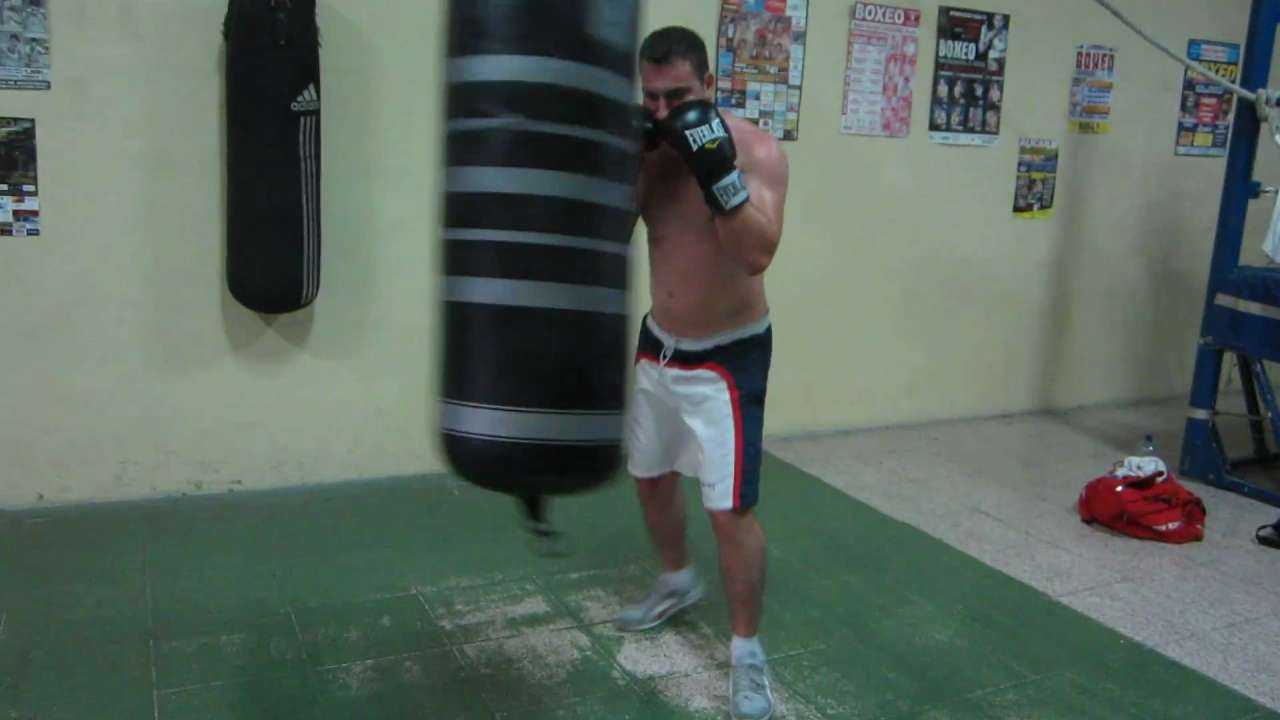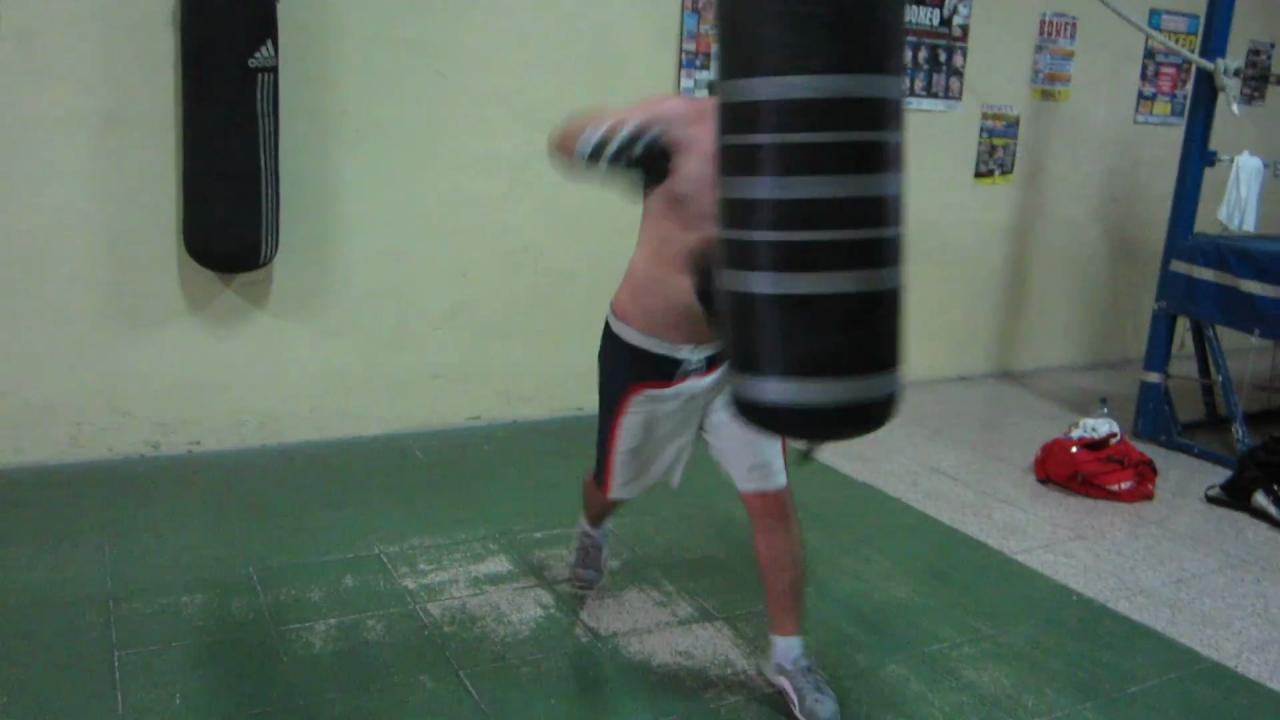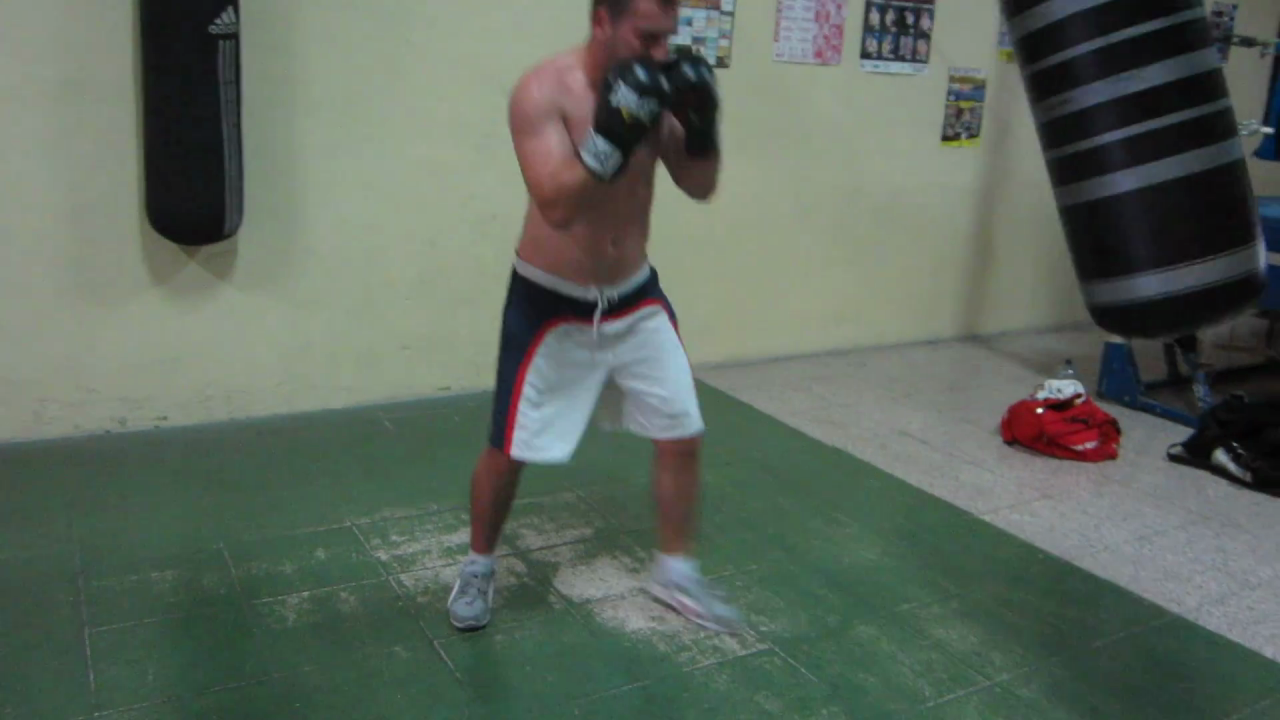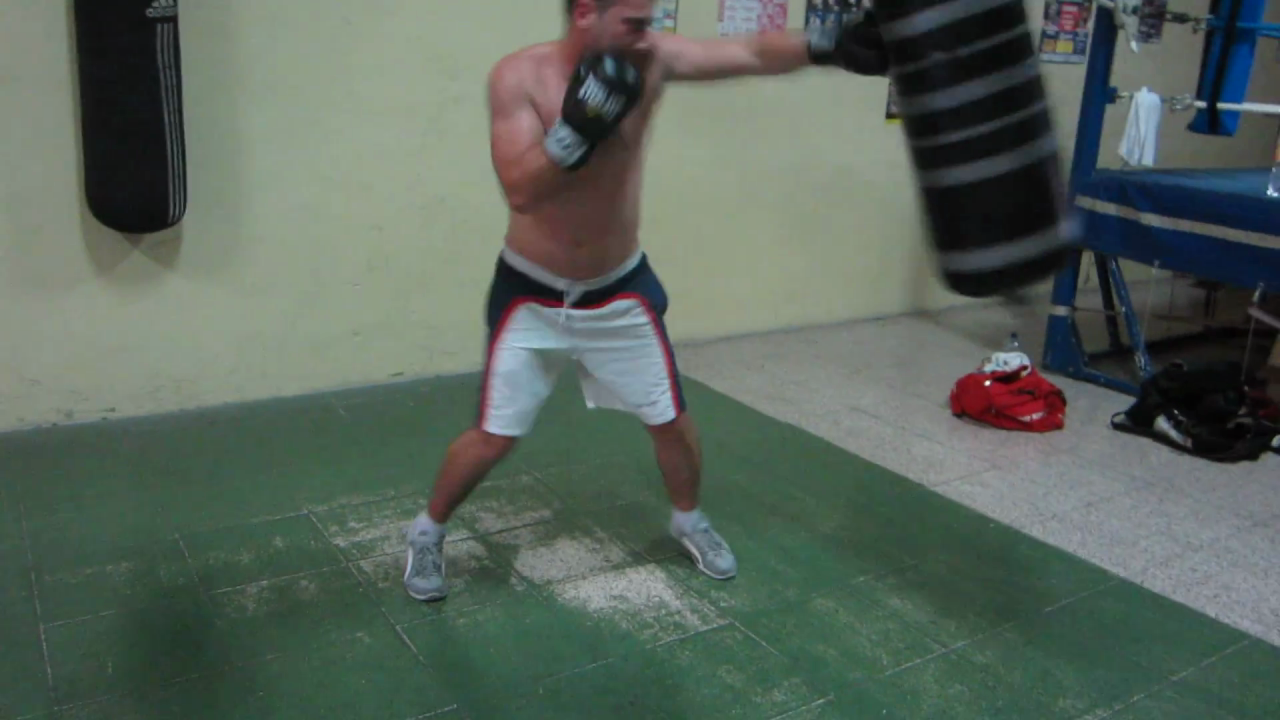
dt=0.5s
person 1, frame 1
left shoulder: (756, 147)
right shoulder: (648, 145)
left elbow: (757, 254)
left wrist: (719, 170)
left hip: (729, 354)
right hip: (661, 344)
left knee: (730, 512)
right knee: (651, 479)
left ankle: (747, 651)
right ankle: (676, 582)
person 1, frame 2
right shoulder: (681, 120)
right elbow: (567, 141)
right wrist: (613, 147)
left hip: (728, 357)
right hip: (644, 353)
left knee: (776, 504)
right knee: (613, 486)
left ankle: (789, 659)
right ankle: (592, 533)
person 1, frame 3
left shoulder: (654, 89)
right shoulder: (543, 90)
left elbow: (700, 188)
right elbow: (555, 210)
left wrist: (701, 115)
right wrist: (612, 129)
left hip: (633, 297)
right hip: (549, 299)
left knee: (682, 439)
right knee: (510, 455)
left ankle: (674, 571)
right ankle: (479, 566)
person 1, frame 4
left shoulder: (651, 59)
right shoulder: (518, 75)
left elbow: (751, 54)
right elbow: (520, 191)
right wrist: (578, 123)
left hip: (619, 289)
right hip: (532, 290)
left knee: (670, 423)
right knee: (494, 437)
left ankle: (687, 521)
right ankle: (428, 531)
